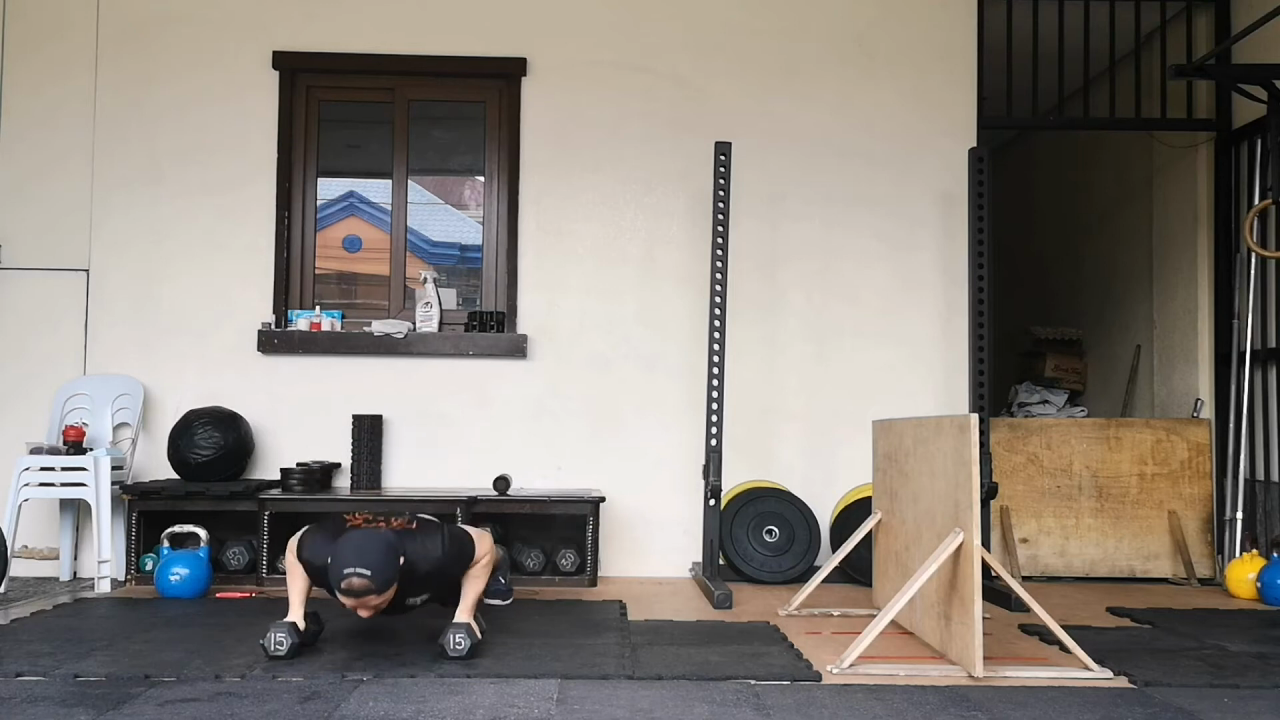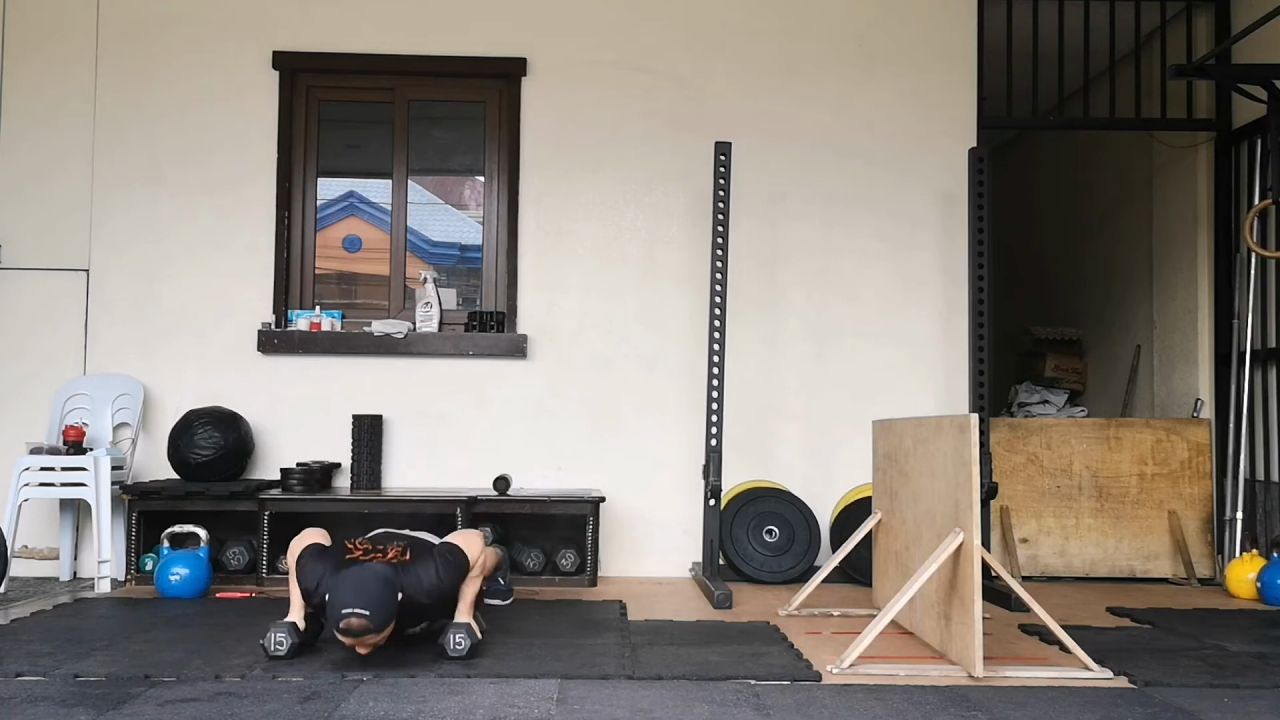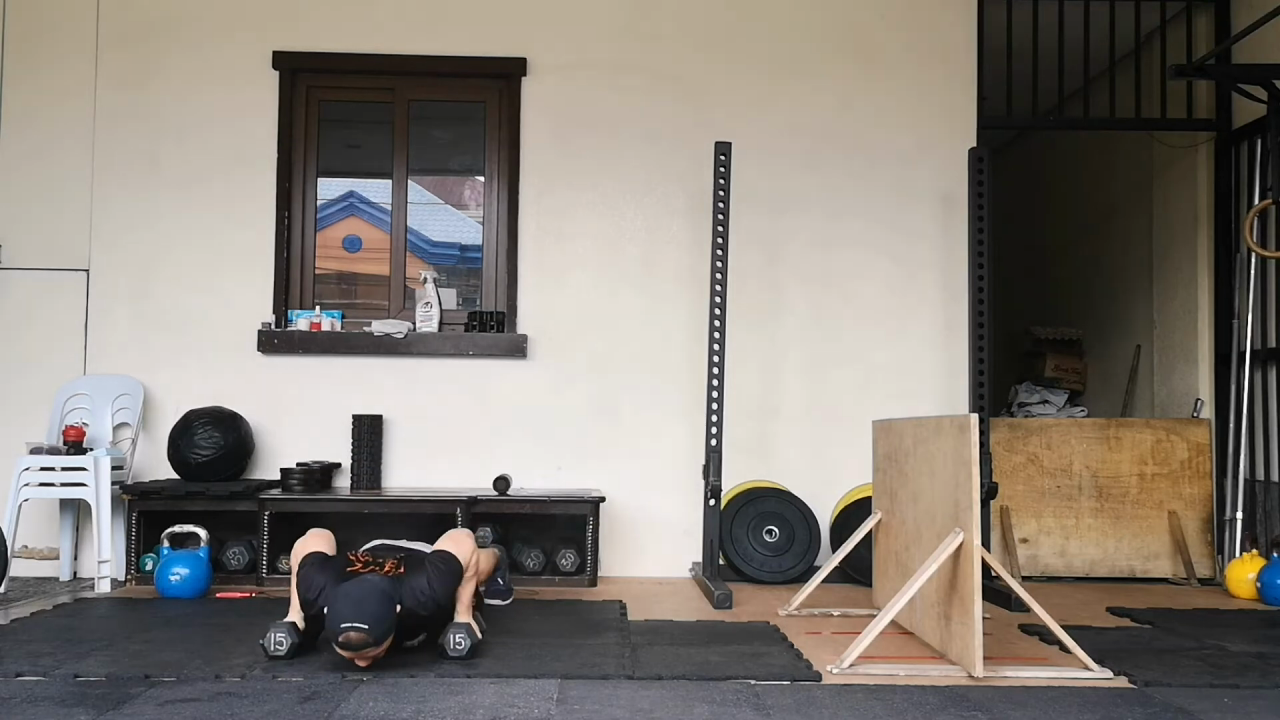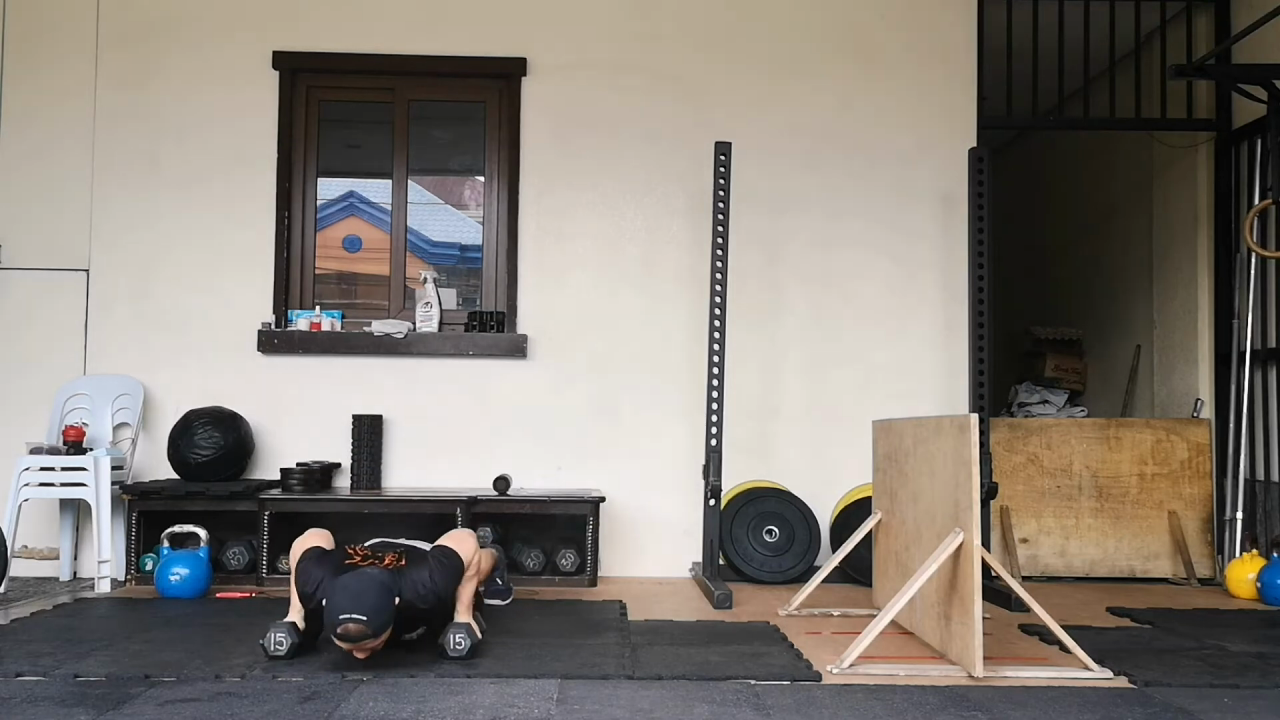
dt=0.1s
person 1, frame 1
left shoulder: (435, 553)
right shoulder: (318, 551)
left elbow: (483, 551)
right elbow: (296, 548)
left wrist: (465, 614)
right wrist: (295, 612)
left ankle: (498, 561)
person 1, frame 2
left shoulder: (431, 583)
right shoulder: (319, 585)
left elbow: (473, 540)
right elbow: (309, 536)
left wrist: (464, 614)
right wrist: (295, 612)
left ankle: (496, 558)
person 1, frame 3
left shoulder: (428, 595)
right shoulder: (317, 595)
left elbow: (463, 539)
right elbow: (316, 537)
left wrist: (464, 615)
right wrist: (295, 613)
left ankle: (495, 558)
person 1, frame 4
left shoulder: (428, 586)
right shoulder: (317, 587)
left elbow: (467, 541)
right elbow: (313, 537)
left wrist: (463, 615)
right wrist: (296, 614)
left ankle: (493, 560)
